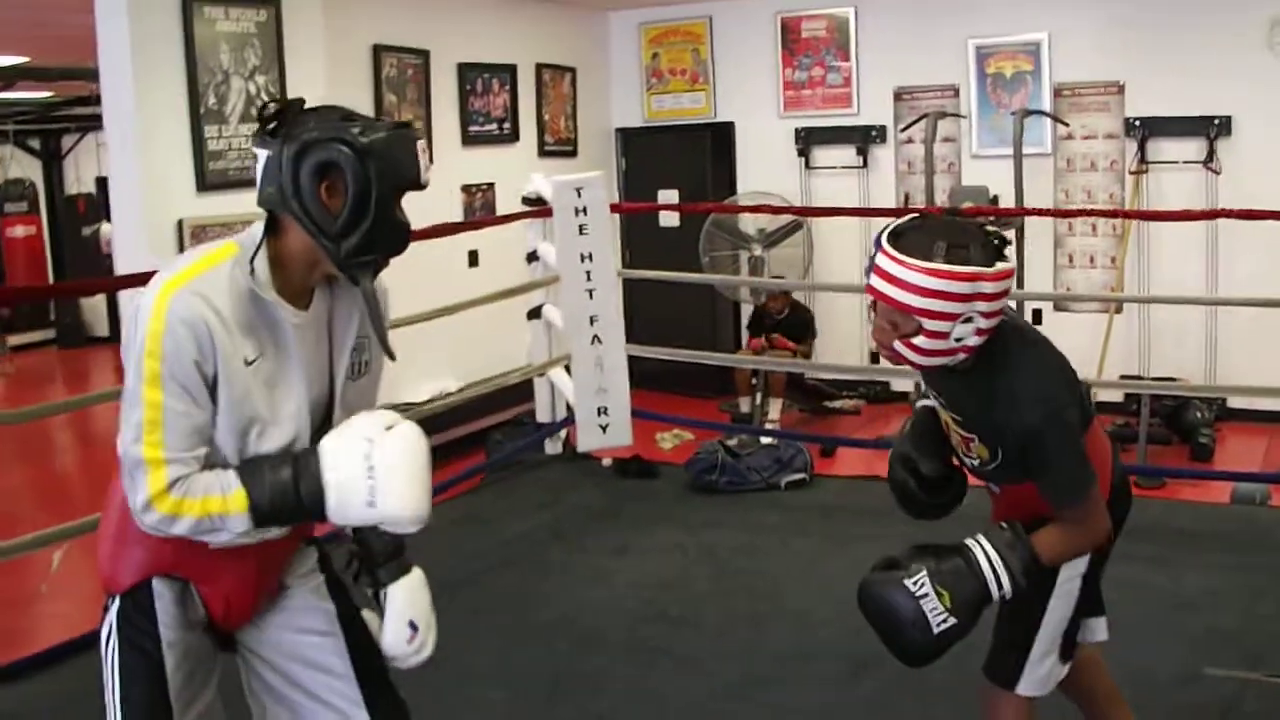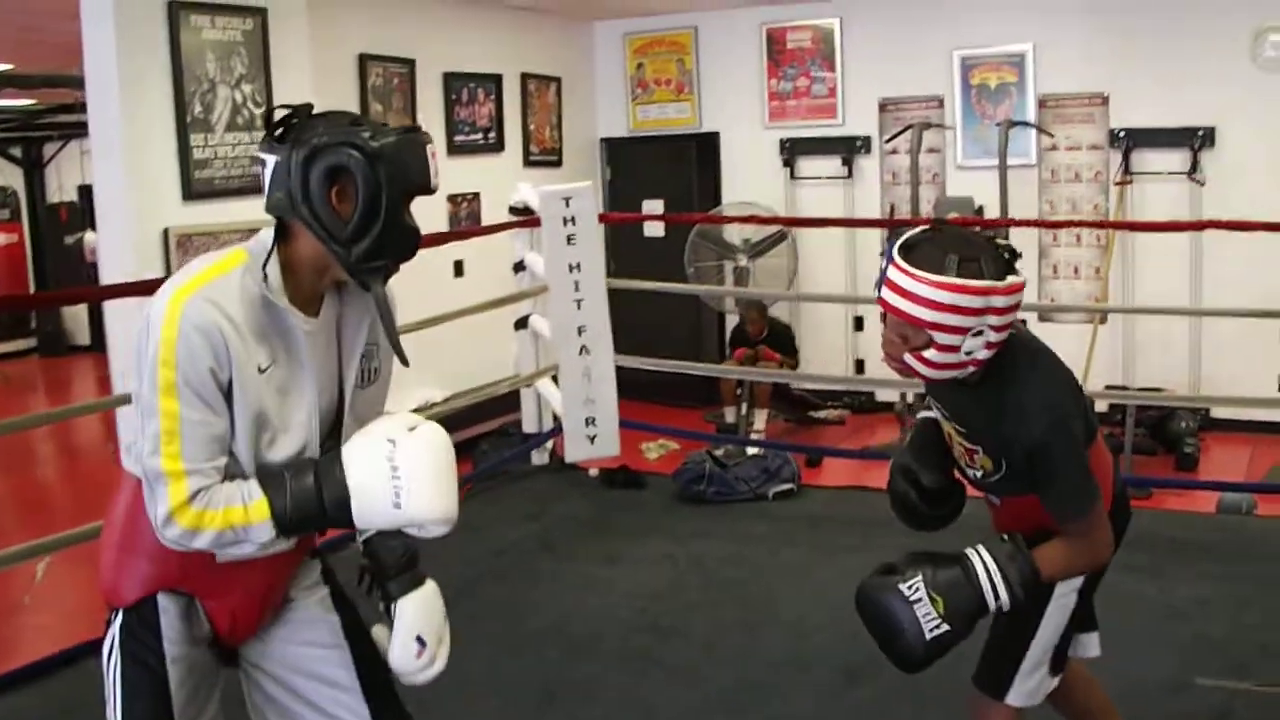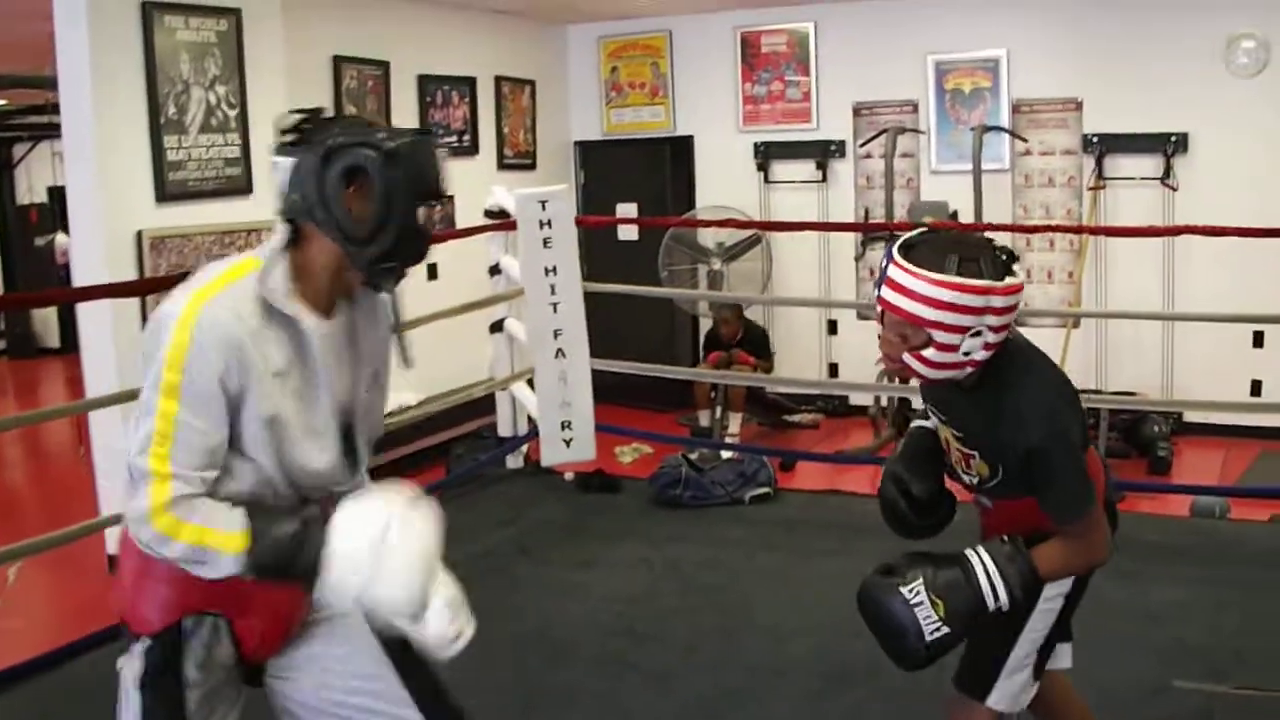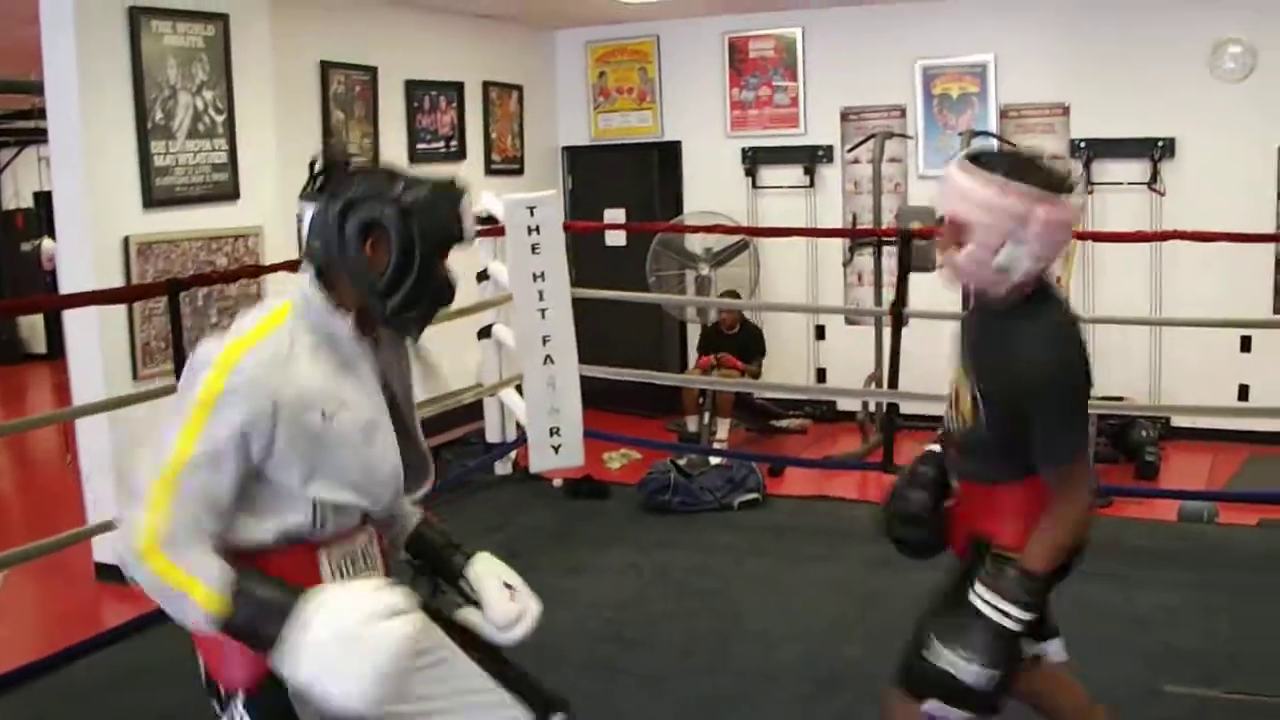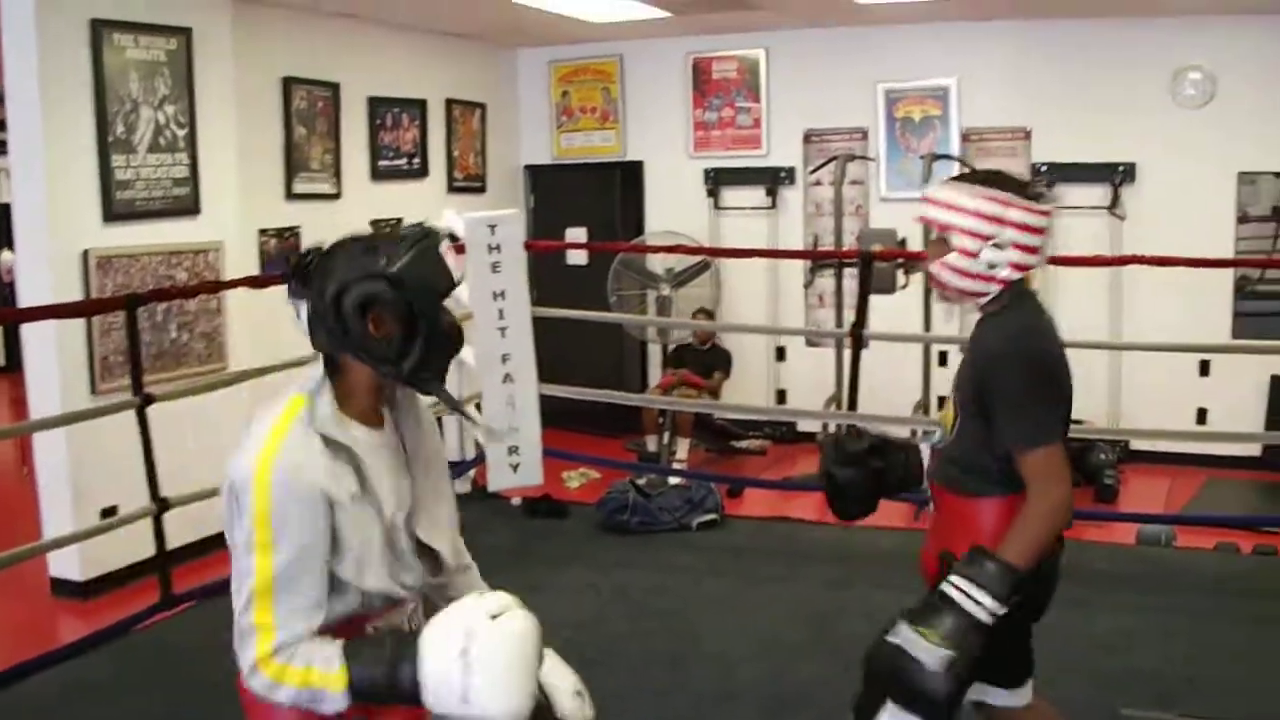
dt=0.2s
person 1, frame 1
left shoulder: (357, 294)
right shoulder: (185, 304)
right elbow: (159, 495)
left wrist: (388, 559)
right wrist: (309, 485)
left hip: (283, 555)
right hip: (169, 565)
person 1, frame 2
left shoulder: (363, 302)
right shoulder: (197, 311)
right elbow: (183, 511)
left wrist: (399, 571)
right wrist: (333, 490)
left hip: (284, 569)
right hip: (173, 575)
person 1, frame 3
left shoulder: (366, 309)
right shoulder: (210, 317)
right elbow: (164, 514)
left wrist: (407, 562)
right wrist: (313, 550)
left hip: (307, 590)
right hip: (192, 592)
person 1, frame 4
left shoulder: (381, 342)
right shoulder: (249, 368)
right elbow: (157, 544)
left wrist: (449, 560)
right wrist: (285, 621)
left hip: (370, 602)
right hip: (270, 642)
person 1, frame 5
left shoulder: (405, 413)
right shoulder: (283, 467)
right elbow: (271, 660)
left wrist: (521, 649)
right wrist: (413, 670)
left hip: (411, 657)
person 2, frame 1
left shoulder: (1030, 399)
right shoulder: (951, 344)
left elbow: (1087, 525)
left wrist: (977, 570)
right wrist: (927, 426)
left hip: (1072, 512)
right hip: (1028, 495)
right knee: (1058, 644)
person 2, frame 2
left shoulder: (1037, 412)
right shoulder: (955, 353)
left elbow: (1091, 544)
left wrist: (975, 579)
right wrist: (929, 438)
left hip: (1070, 528)
right hip: (1025, 511)
right knee: (1048, 660)
person 2, frame 3
left shoulder: (1035, 414)
right shoulder: (948, 358)
left elbow: (1090, 543)
left wrist: (973, 582)
right wrist: (921, 447)
left hip: (1057, 537)
right hip: (1010, 521)
right knee: (1029, 671)
person 2, frame 4
left shoulder: (1042, 352)
right shoulder: (995, 304)
left elbow: (1072, 502)
left wrist: (1000, 603)
right wrist: (934, 467)
left hip: (1017, 541)
right hip: (991, 515)
right knee: (1025, 663)
person 2, frame 5
left shoulder: (1012, 344)
right shoulder: (1013, 325)
left elbow: (1052, 494)
left wrist: (975, 599)
right wrist: (899, 458)
left hip: (987, 569)
right hip: (983, 559)
person 3, frame 1
left shoulder: (802, 314)
right shoulder: (759, 312)
left elbow: (807, 351)
right elbow: (751, 342)
left wrist: (787, 344)
right wrist: (755, 345)
left hip: (794, 357)
right hip: (768, 355)
left knee: (778, 357)
right knee: (743, 355)
left ankle: (773, 421)
right ankle: (744, 414)
person 3, frame 2
left shoulder: (782, 331)
right shoulder: (738, 332)
left elbow: (794, 364)
right elbow: (732, 357)
left wrist: (774, 356)
right wrist: (739, 355)
left hip: (778, 369)
right hip: (749, 367)
left knee: (764, 367)
right knee: (728, 366)
left ankle: (758, 431)
right ankle: (730, 426)
person 3, frame 3
left shoulder: (757, 334)
right shoulder: (712, 334)
left elbow: (768, 367)
right elbow: (706, 361)
left wrist: (748, 359)
right wrist: (712, 359)
left hip: (753, 372)
right hip: (724, 370)
left knee: (737, 371)
right knee: (702, 369)
left ankle: (733, 436)
right ankle: (704, 429)
person 3, frame 4
left shoulder: (752, 332)
right shoulder: (710, 331)
left elbow: (757, 371)
right elbow: (701, 361)
left wrist: (736, 363)
right wrist: (703, 363)
left hip: (742, 377)
right hip: (714, 374)
left knee: (725, 376)
right knee: (692, 374)
left ankle: (721, 441)
right ankle: (692, 433)
person 3, frame 5
left shoulder: (721, 353)
right shoulder: (680, 349)
left elbow: (716, 385)
right elbow: (666, 376)
left wrist: (693, 378)
right wrist: (666, 381)
left hip: (704, 398)
right hip: (675, 392)
left knee: (685, 394)
right knee: (652, 394)
left ankle: (681, 460)
right ankle: (651, 453)
